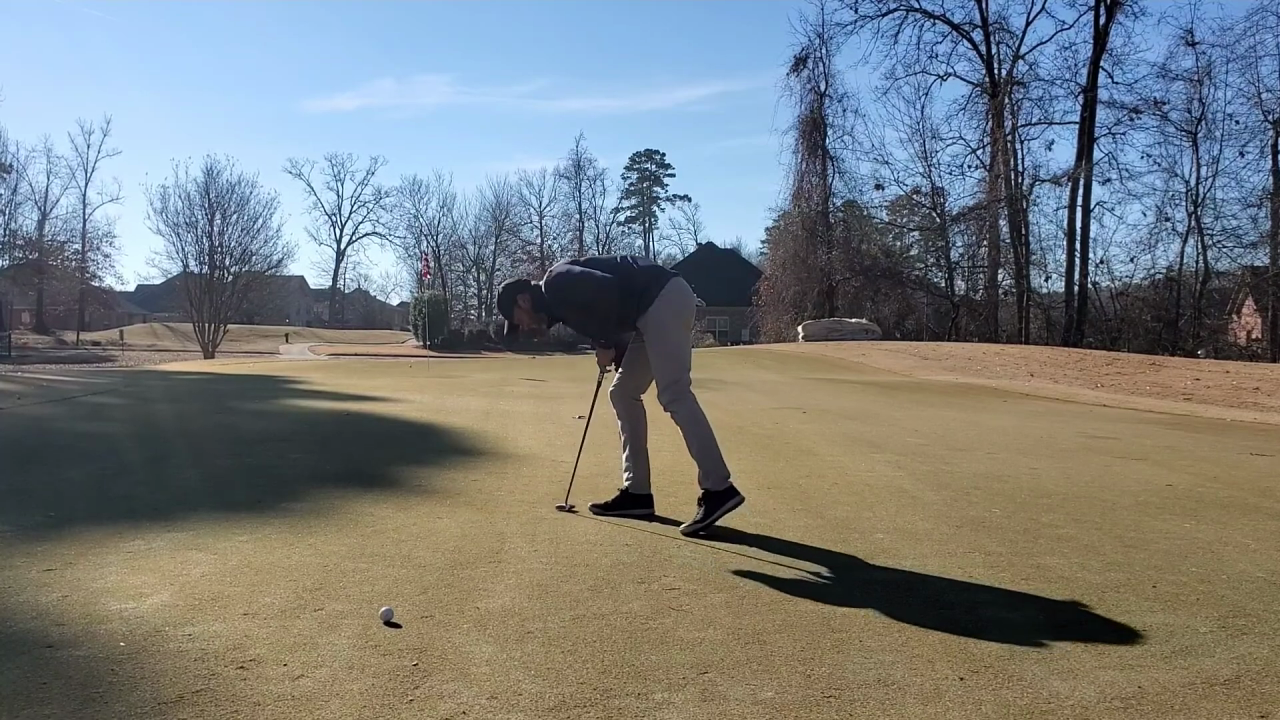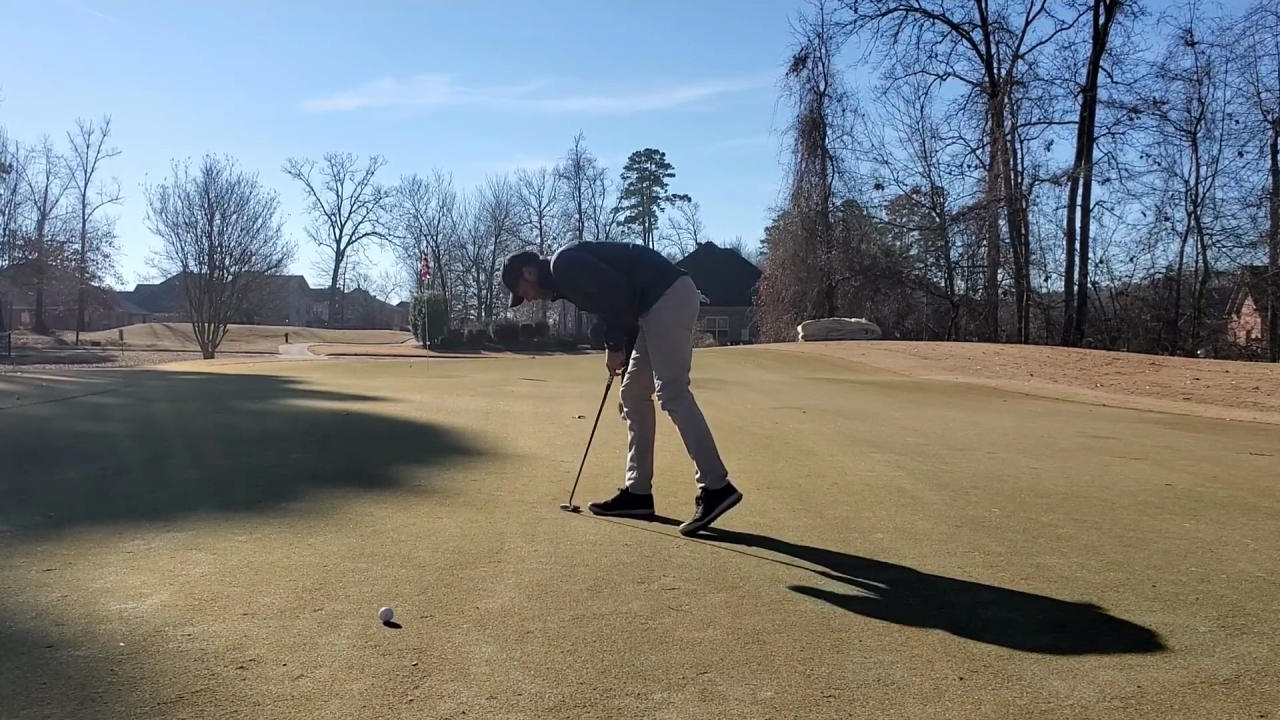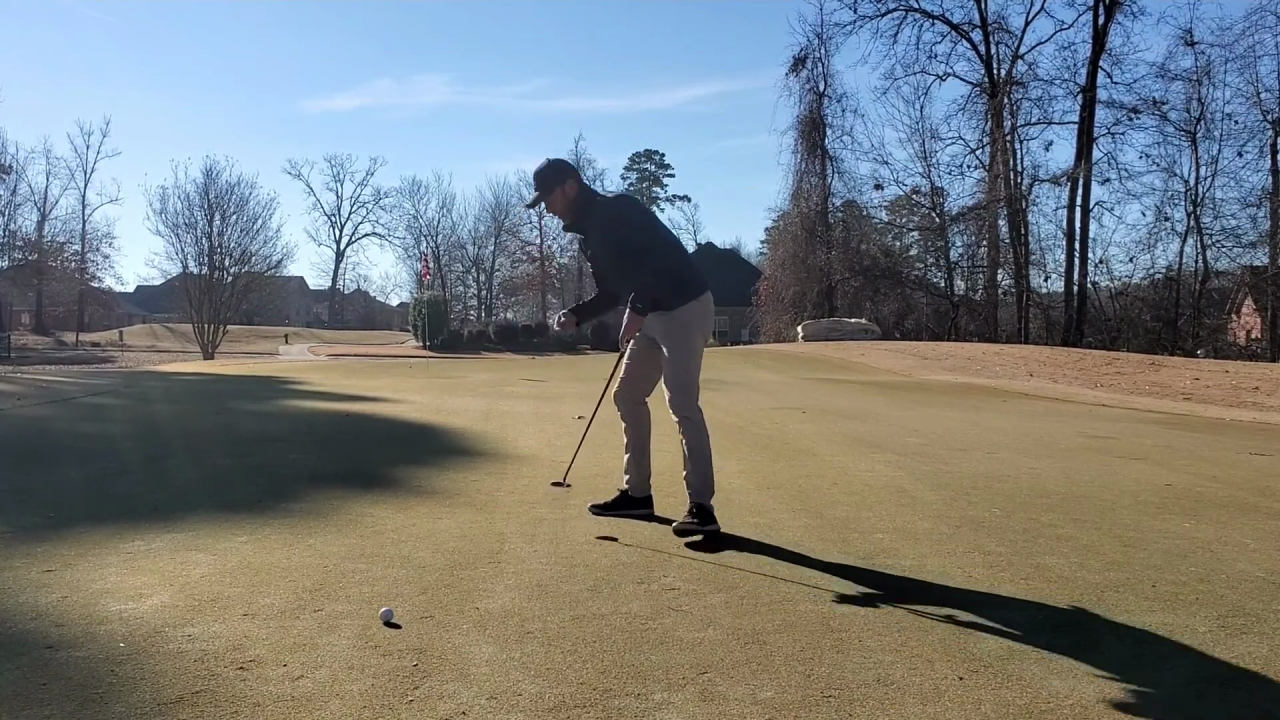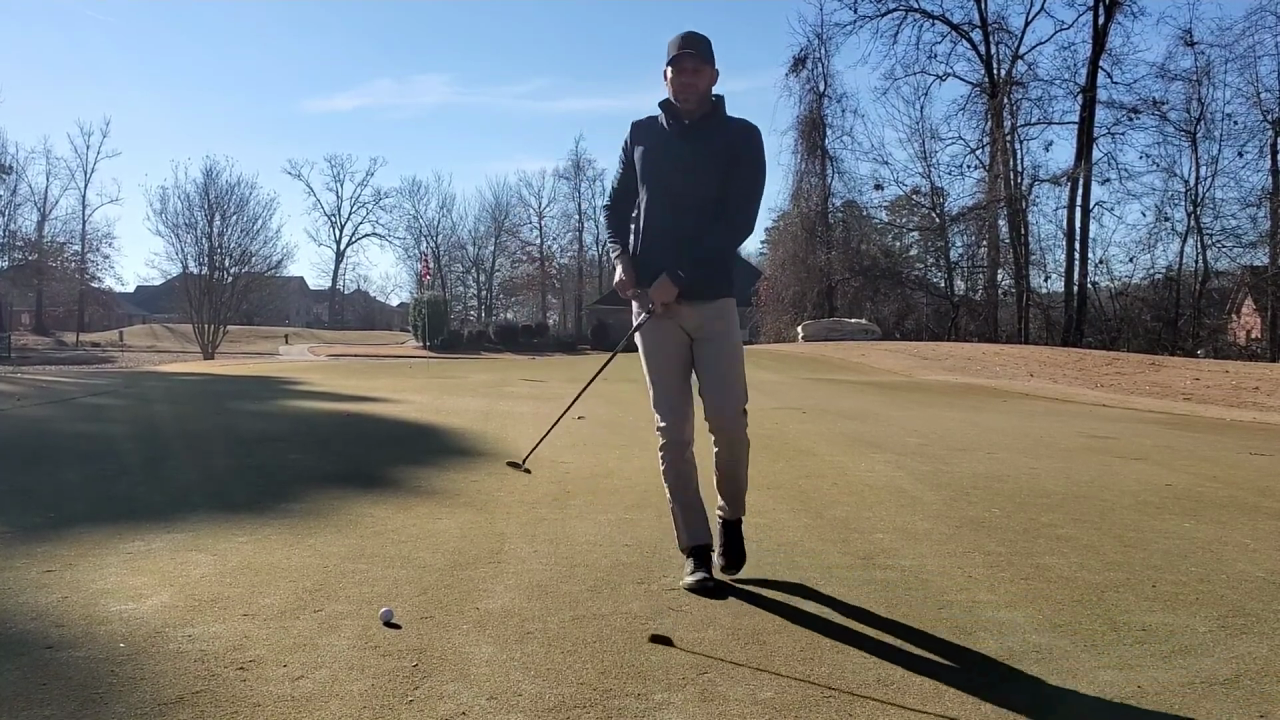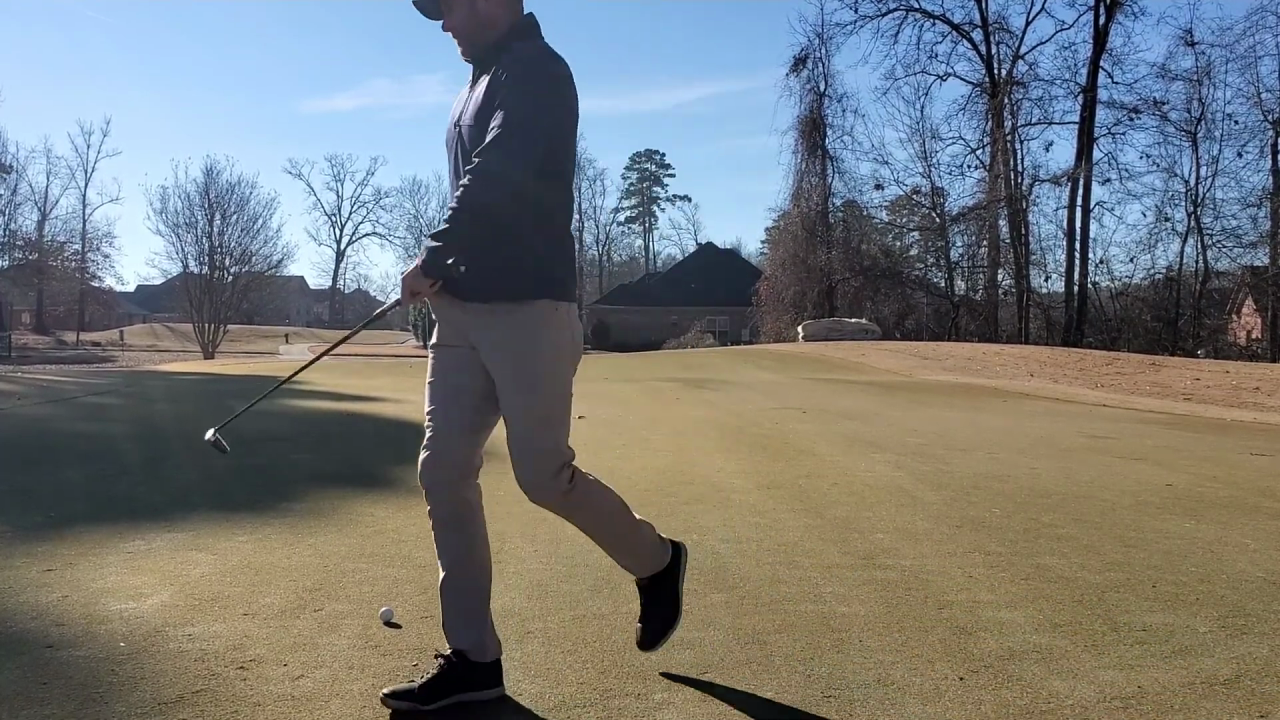
dt=1s
person 1, frame 1
left shoulder: (556, 284)
right shoulder: (563, 308)
left elbow: (606, 288)
right elbow: (615, 342)
left wrist: (604, 344)
left hip: (665, 299)
right hip: (653, 310)
left knee: (674, 394)
right knee: (622, 393)
left ankle: (718, 490)
right ankle: (637, 492)
person 1, frame 2
left shoulder: (563, 264)
right shoulder: (565, 280)
left elbow: (616, 288)
right elbow: (618, 314)
left wrist: (613, 347)
left hip: (669, 296)
right hip: (659, 303)
left knee: (671, 393)
right knee: (634, 394)
left ankle: (716, 488)
right ankle: (638, 492)
person 1, frame 3
left shoulder: (618, 209)
right shoulder: (588, 231)
left elbow: (665, 258)
right elbow: (610, 292)
left wrist: (638, 308)
right wrist: (575, 315)
left hip: (686, 306)
right hip: (653, 313)
left knee: (681, 398)
right knee: (627, 394)
left ankle: (702, 505)
right ankle: (637, 493)
person 1, frame 4
left shoulder: (740, 137)
right shoulder: (640, 135)
left elbow: (739, 222)
right elbow: (616, 206)
left wrist: (679, 277)
right wrist: (622, 259)
left hip: (712, 301)
right hip: (653, 303)
left knee: (729, 420)
right knee: (673, 430)
left ankle: (731, 517)
right ankle: (697, 549)
person 1, frame 5
left shoulder: (535, 71)
right shoulder: (485, 80)
left elbow: (494, 179)
left wrist: (433, 262)
right wrist: (442, 271)
left hip: (530, 306)
right hip: (463, 310)
left knee: (543, 475)
right knee: (442, 474)
left ankle: (654, 559)
right ankle: (472, 658)
